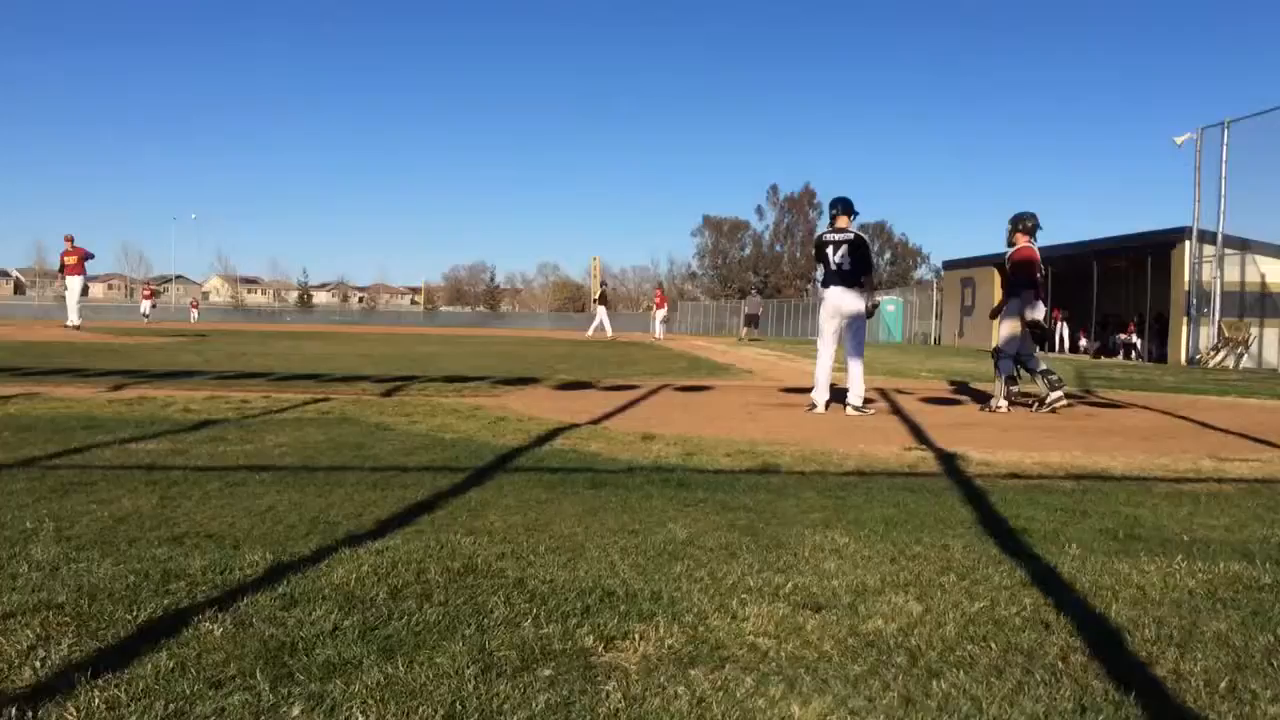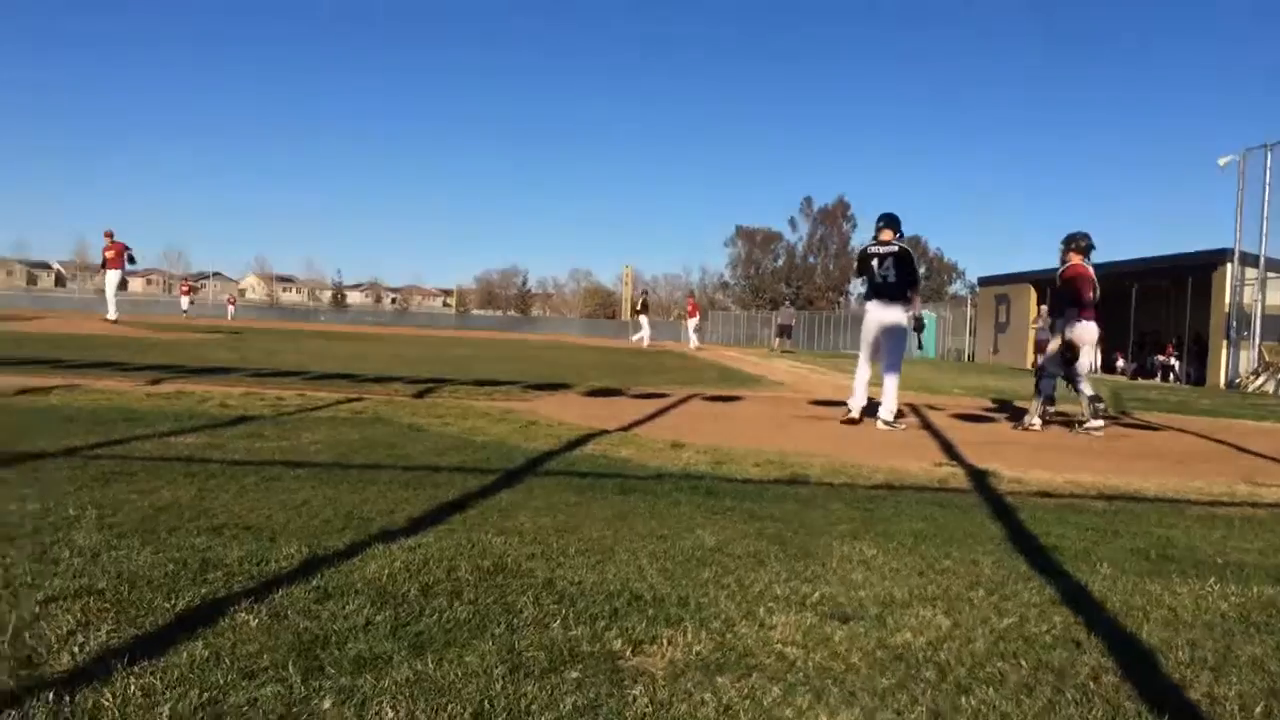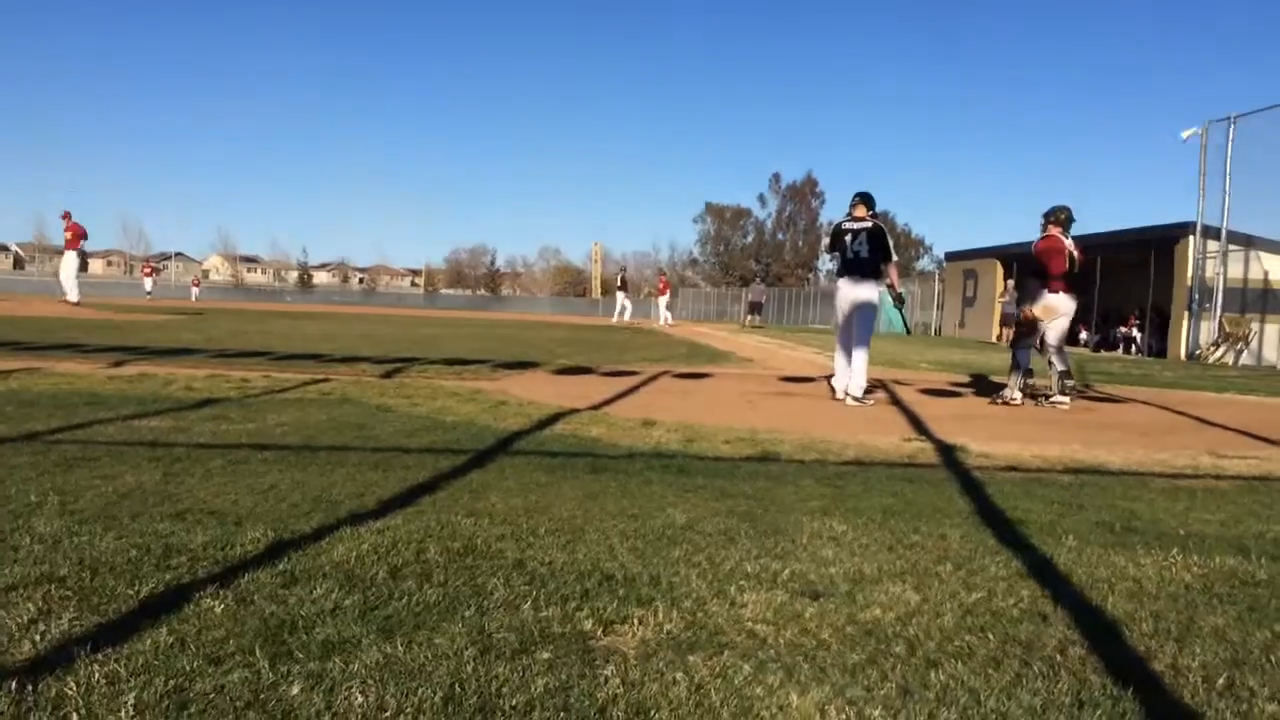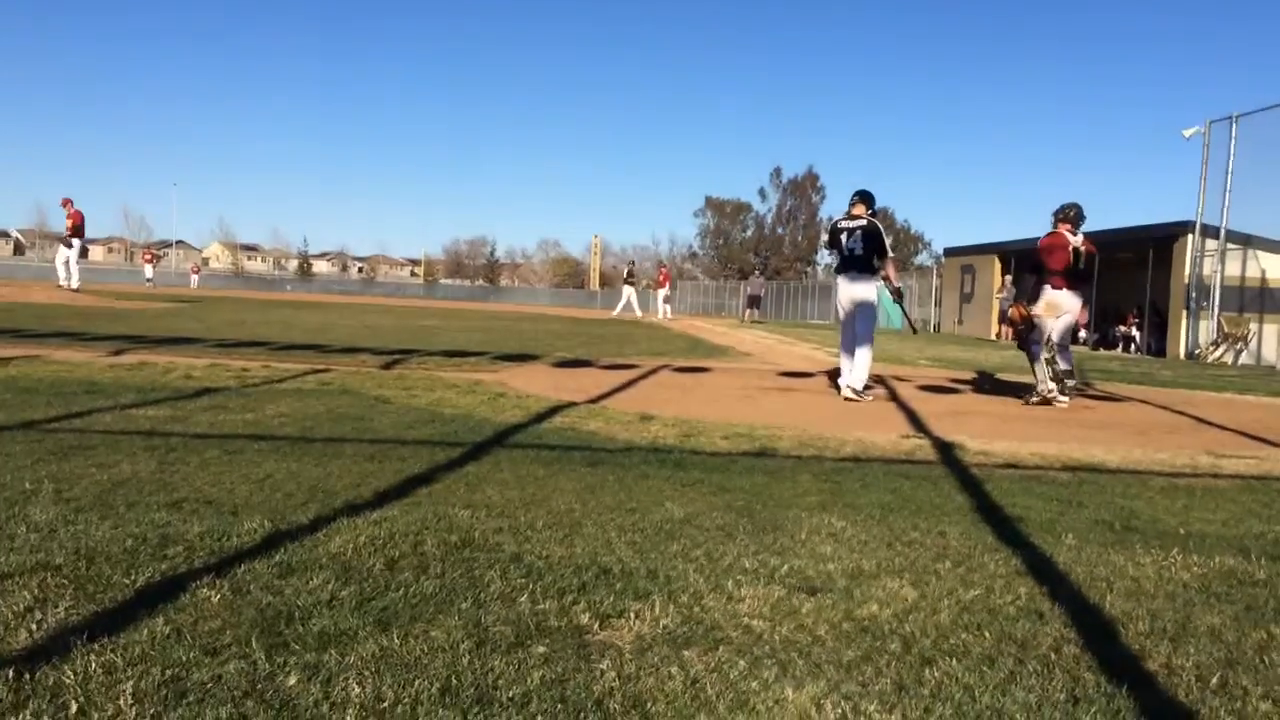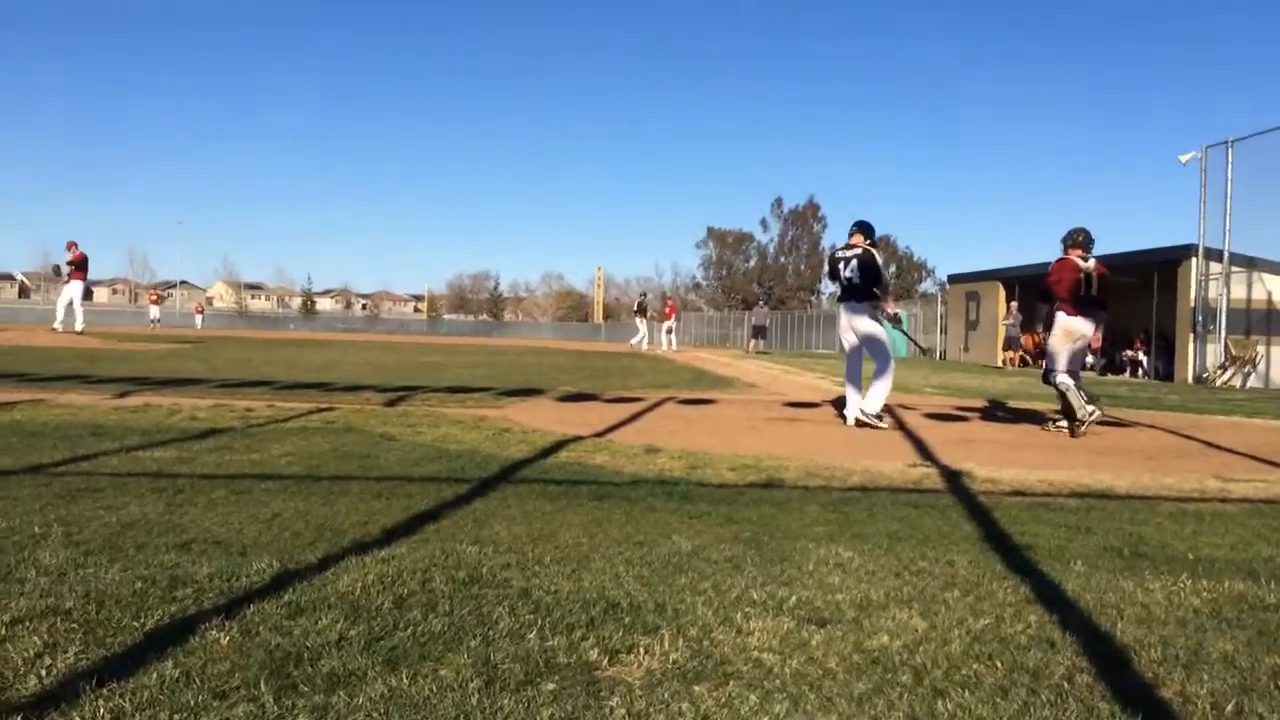
dt=0.2s
person 1, frame 1
left shoulder: (822, 238)
right shoulder: (859, 239)
right elbow: (868, 274)
right wrist: (870, 301)
left hip: (831, 295)
right hip: (854, 297)
left knee: (825, 349)
right knee: (855, 351)
left ankle: (819, 400)
right ankle: (854, 402)
person 1, frame 2
left shoulder: (866, 251)
right shoulder: (905, 253)
left elbow: (858, 272)
right elbow: (914, 287)
right wrist: (917, 313)
left hip: (873, 309)
right hip: (897, 311)
left knee: (865, 360)
right knee: (892, 366)
left ankle: (855, 407)
right ankle: (886, 417)
person 1, frame 3
left shoulder: (839, 227)
right shoulder: (877, 228)
left elbow: (829, 249)
right elbow: (889, 262)
right wrist: (896, 290)
left hip: (844, 286)
right hip: (867, 288)
left knee: (843, 338)
right knee: (861, 341)
left ankle: (840, 386)
right ankle: (855, 392)
person 1, frame 4
left shoulder: (836, 225)
right shoulder: (872, 225)
left elbow: (829, 246)
right elbow: (885, 258)
right wrist: (895, 284)
left hip: (843, 282)
right hip: (865, 284)
left knee: (847, 334)
right knee: (865, 337)
left ankle: (846, 383)
right ankle: (854, 386)
person 1, frame 5
left shoulder: (835, 255)
right shoulder: (869, 253)
right elbow: (881, 285)
right wrist: (891, 311)
left hip: (845, 312)
right hip: (866, 312)
left knee: (852, 363)
right knee: (885, 361)
left ankle: (851, 413)
right ankle: (868, 410)
person 2, frame 1
left shoulder: (1021, 253)
right shoulder: (1030, 252)
left elbow: (1028, 287)
left wrist: (1031, 317)
right wrist: (999, 307)
left hip: (1021, 309)
right hip: (1029, 309)
left knee: (1004, 353)
right knee: (1025, 355)
left ankle: (1000, 400)
right ankle: (1053, 393)
person 2, frame 2
left shoulder: (1071, 271)
right shoulder: (1089, 273)
left elbow: (1072, 304)
left wrist: (1069, 335)
left hip: (1073, 328)
right hip: (1090, 328)
left knee: (1048, 371)
right knee: (1079, 375)
left ankle: (1034, 419)
right ankle: (1095, 420)
person 2, frame 3
left shoulder: (1045, 243)
right shoulder: (1073, 248)
left elbow: (1038, 275)
right elbow: (1071, 279)
left wrist: (1029, 305)
left hip: (1049, 299)
right hip: (1068, 301)
left knee: (1021, 344)
right knee: (1055, 347)
left ankle: (1013, 392)
right ankle: (1062, 394)
person 2, frame 4
left shoulder: (1051, 239)
right shoulder: (1088, 247)
left elbow: (1035, 269)
right elbow: (1086, 279)
right wrist: (1082, 308)
left hip: (1053, 295)
right hip: (1075, 299)
left knee: (1035, 340)
right knee: (1061, 345)
left ankle: (1045, 387)
right ankle: (1061, 393)
person 2, frame 5
left shoulder: (1061, 265)
right shoulder: (1101, 271)
left elbow: (1047, 297)
right elbow: (1102, 305)
right wrist: (1098, 332)
left hip: (1066, 322)
right hip: (1088, 325)
left knee: (1055, 373)
right knee: (1071, 372)
left ankle: (1085, 411)
right ankle: (1066, 419)
